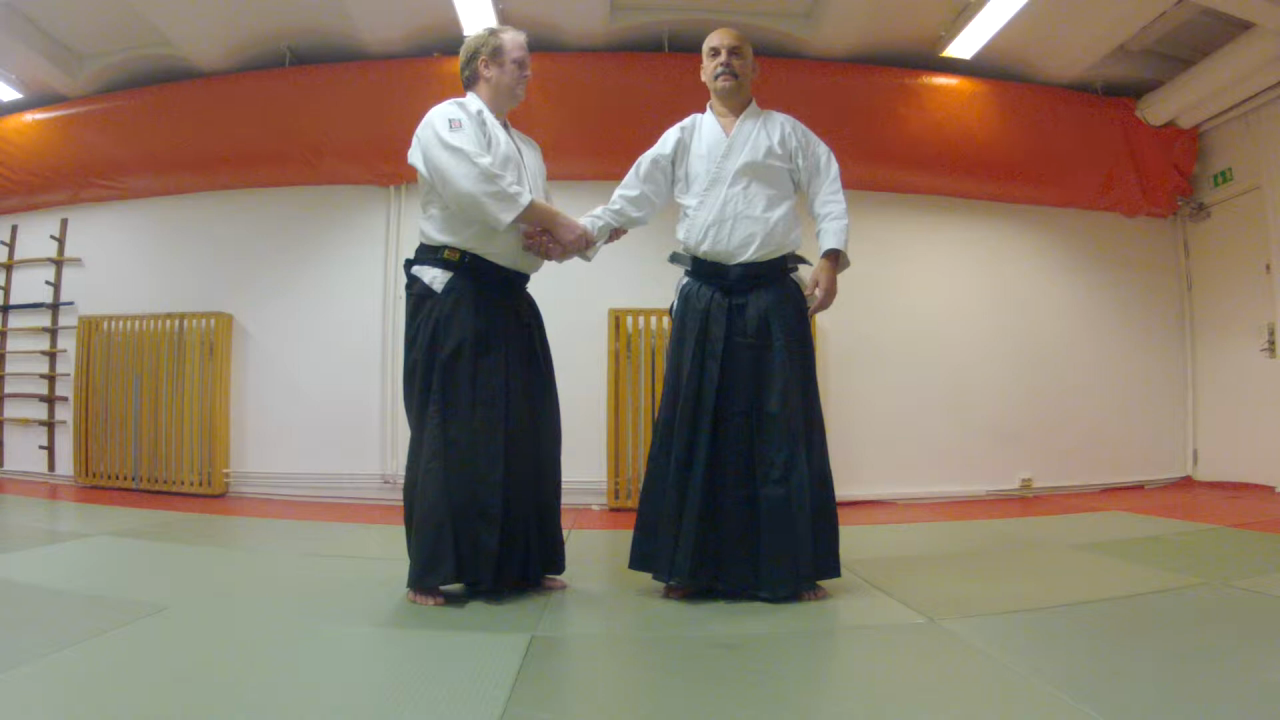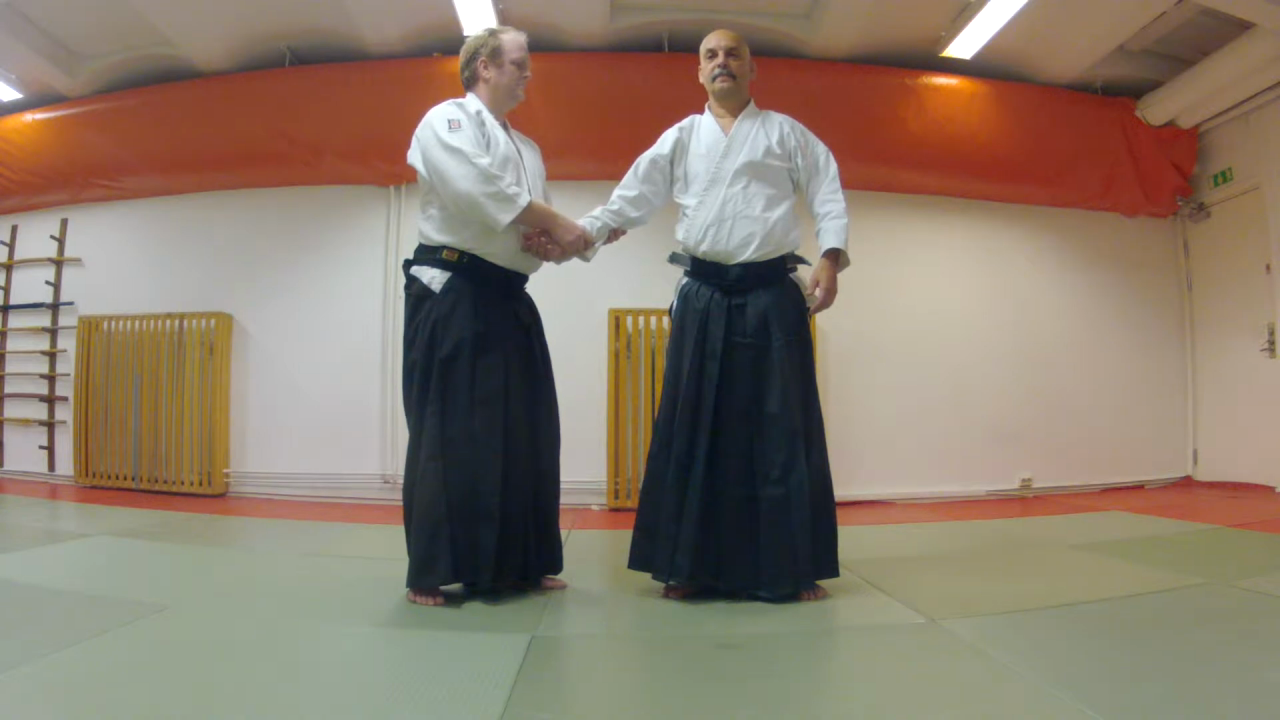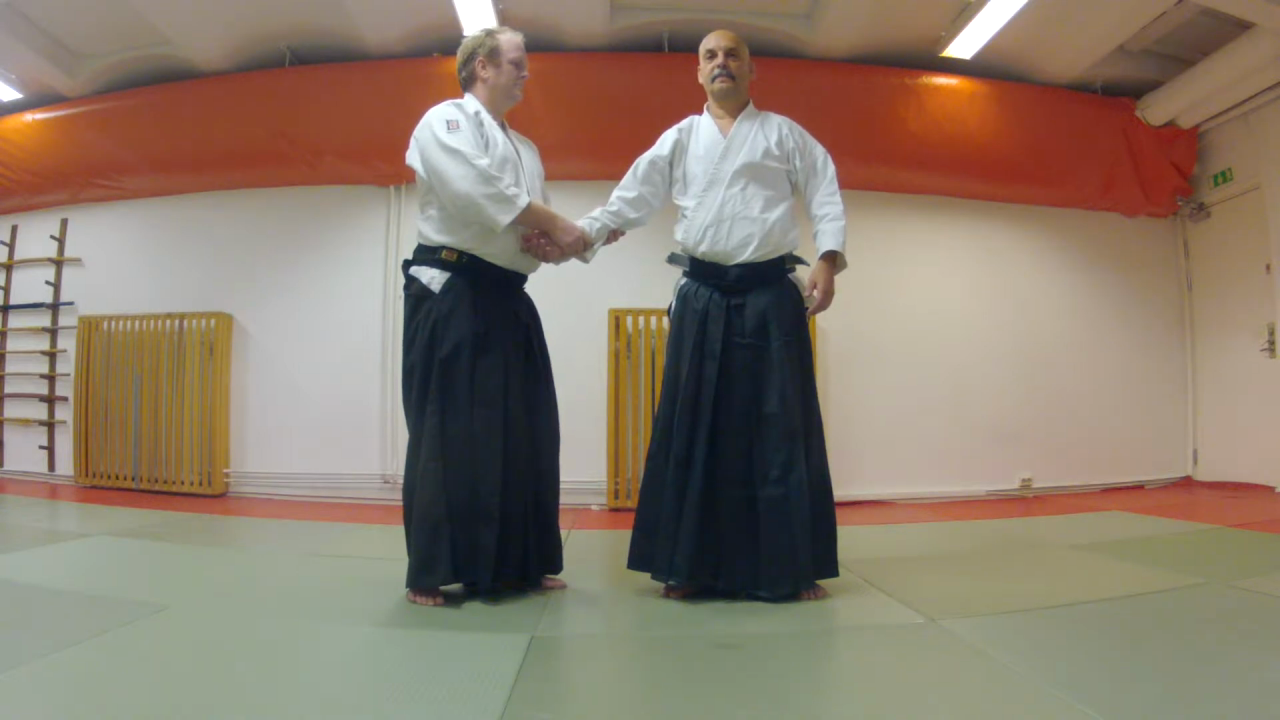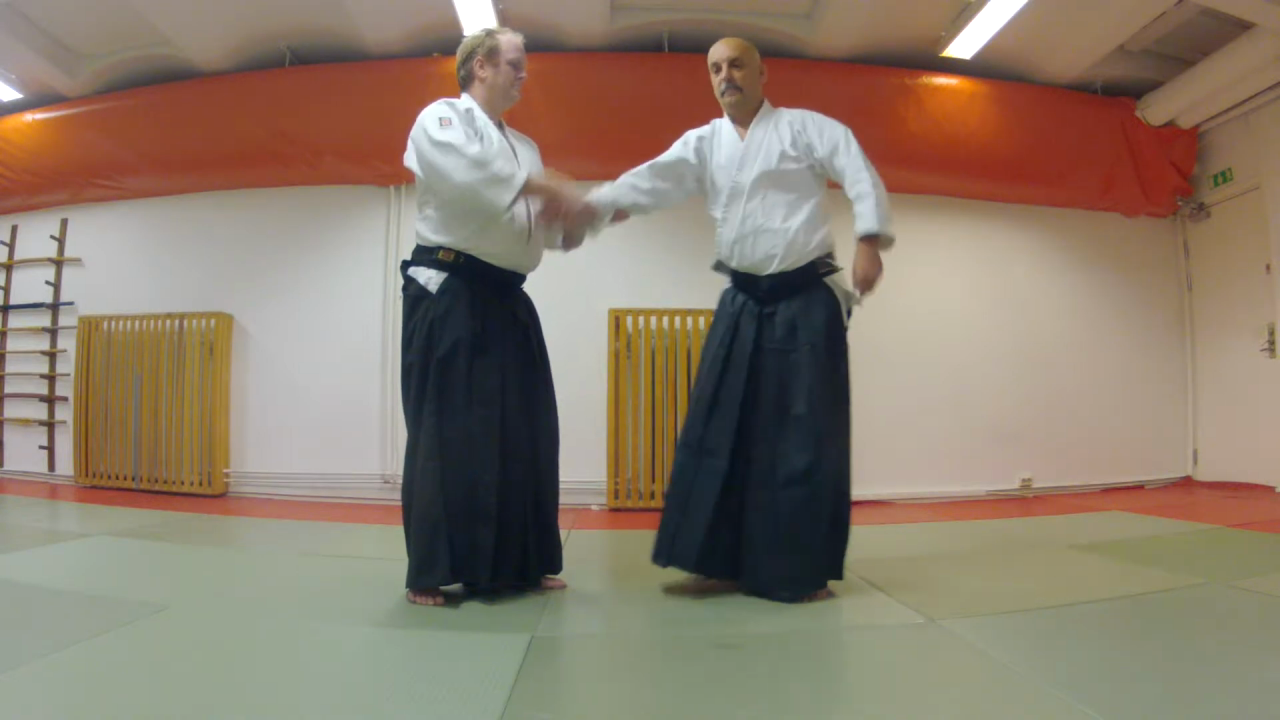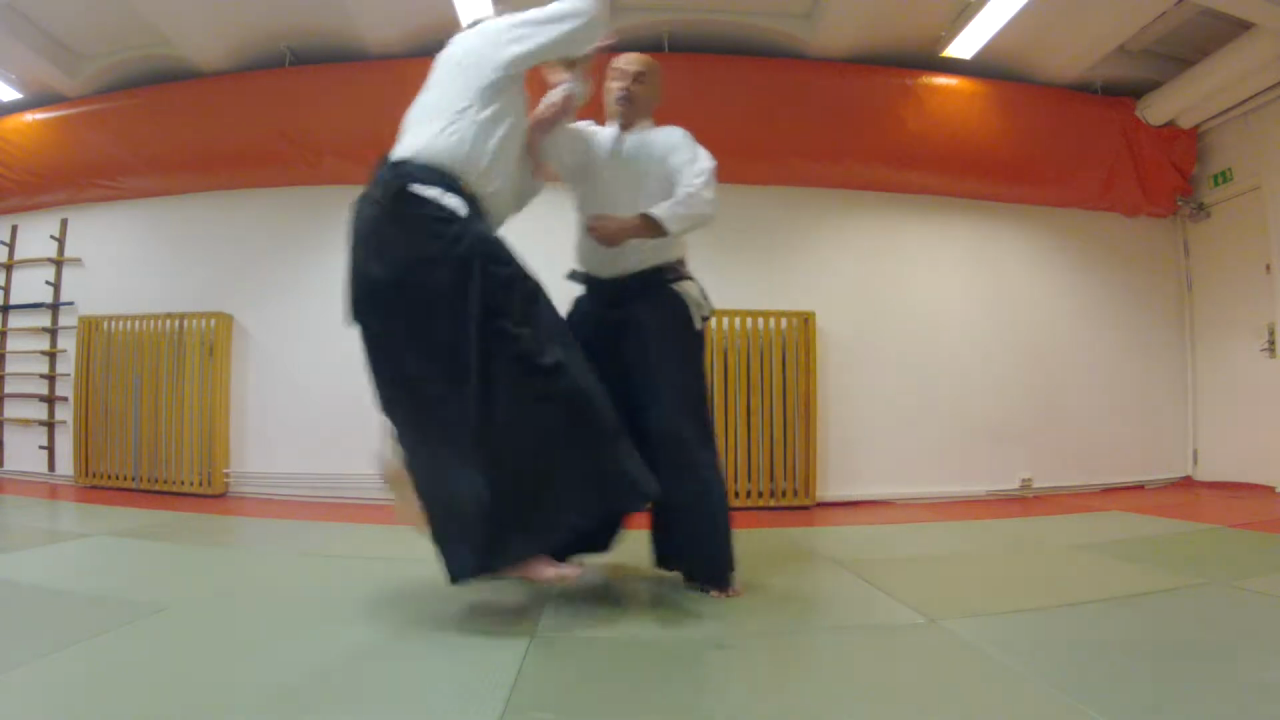
dt=1s
person 1, frame 1
left shoulder: (526, 146)
right shoulder: (450, 120)
left elbow: (542, 229)
right elbow: (478, 188)
left wrist: (575, 235)
right wrist: (556, 222)
left hip: (510, 299)
right hip: (454, 295)
left knee: (526, 432)
right knee: (450, 433)
left ankle: (518, 564)
right ankle: (432, 572)
person 1, frame 2
left shoulder: (525, 147)
right shoulder: (448, 119)
left elbow: (540, 229)
right elbow: (475, 189)
left wrist: (574, 238)
right wrist: (556, 224)
left hip: (507, 299)
right hip: (452, 294)
left knee: (524, 433)
right knee: (448, 432)
left ankle: (516, 564)
right ankle: (430, 572)
person 1, frame 3
left shoulder: (524, 148)
right shoulder: (447, 120)
left elbow: (539, 232)
right elbow: (476, 189)
left wrist: (570, 239)
right wrist: (555, 225)
left hip: (507, 299)
right hip: (452, 295)
left knee: (524, 434)
right knee: (448, 433)
left ankle: (515, 564)
right ankle: (431, 572)
person 1, frame 4
left shoulder: (519, 146)
right shoulder: (442, 120)
left elbow: (537, 226)
right elbow: (472, 174)
left wrist: (572, 216)
right wrist: (547, 190)
left hip: (505, 299)
right hip: (451, 295)
left knee: (525, 432)
right knee: (452, 431)
left ankle: (516, 564)
right ankle: (430, 571)
person 1, frame 5
left shoulder: (491, 112)
left elbow: (505, 198)
left wrist: (537, 129)
left hip: (390, 224)
right hip: (423, 221)
right knee: (515, 352)
right ankle: (509, 541)
person 2, frame 1
left shoulder: (787, 132)
right shoulder: (680, 138)
left elbow: (828, 194)
right elbow: (632, 198)
left wrist: (829, 259)
left hip: (772, 295)
right hip: (703, 298)
left knee: (782, 428)
right knee: (694, 429)
left ankle: (792, 567)
right ankle: (690, 565)
person 2, frame 2
left shoulder: (786, 132)
right shoulder: (680, 138)
left elbow: (827, 193)
right elbow: (631, 198)
left wrist: (830, 258)
left hip: (773, 295)
right hip: (703, 298)
left knee: (781, 429)
right knee: (695, 428)
left ankle: (792, 566)
right ankle: (692, 565)
person 2, frame 3
left shoulder: (784, 133)
right shoulder: (678, 139)
left elbow: (825, 195)
right elbow: (630, 199)
left wrist: (828, 259)
left hip: (771, 295)
right hip: (702, 298)
left knee: (780, 428)
right knee: (694, 427)
left ankle: (792, 566)
right ankle: (692, 565)
person 2, frame 4
left shoulder: (804, 126)
right shoulder: (702, 142)
left elbow: (859, 173)
right elbow: (650, 183)
left wrist: (868, 241)
right wrist: (594, 206)
left hip: (806, 296)
right hip: (743, 300)
left knee: (806, 429)
right knee: (717, 426)
left ankle: (802, 567)
right ankle: (719, 559)
person 2, frame 5
left shoulder: (673, 142)
right shoulder: (580, 139)
left elbow: (698, 200)
right elbow: (540, 144)
left wrist: (637, 224)
left hip: (658, 299)
right hip: (599, 301)
left knee: (675, 428)
left ankle: (708, 560)
